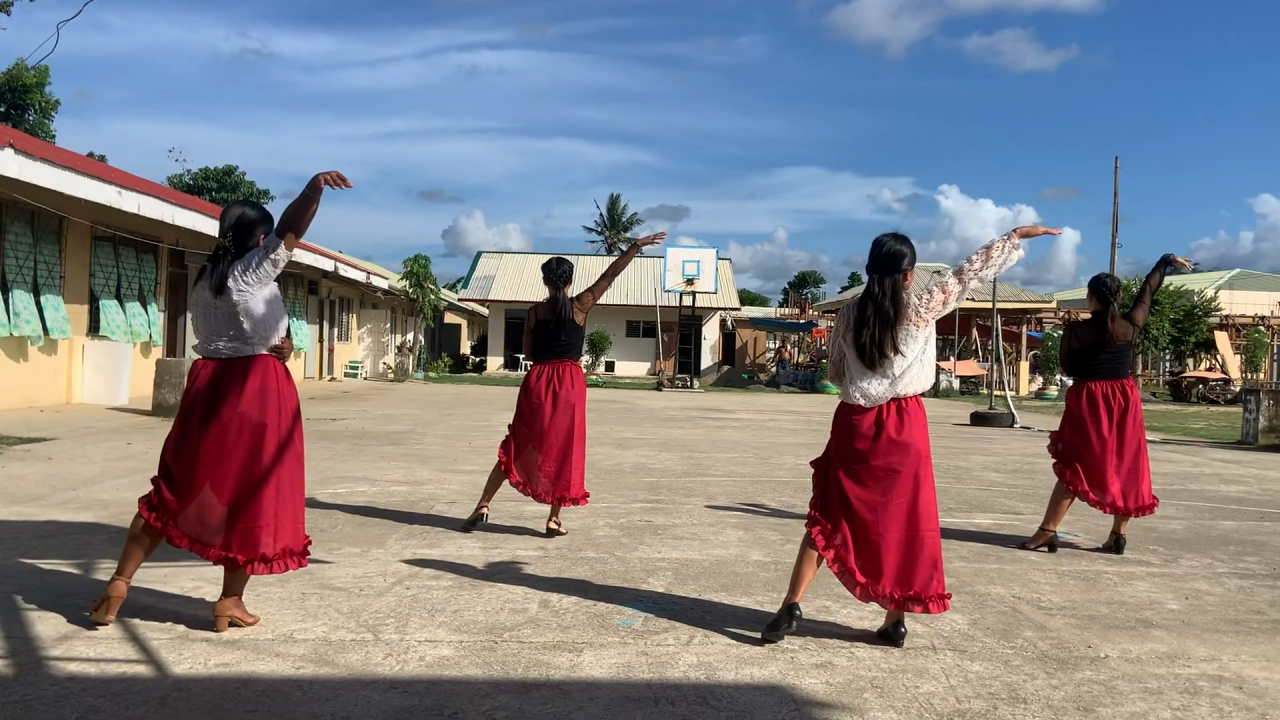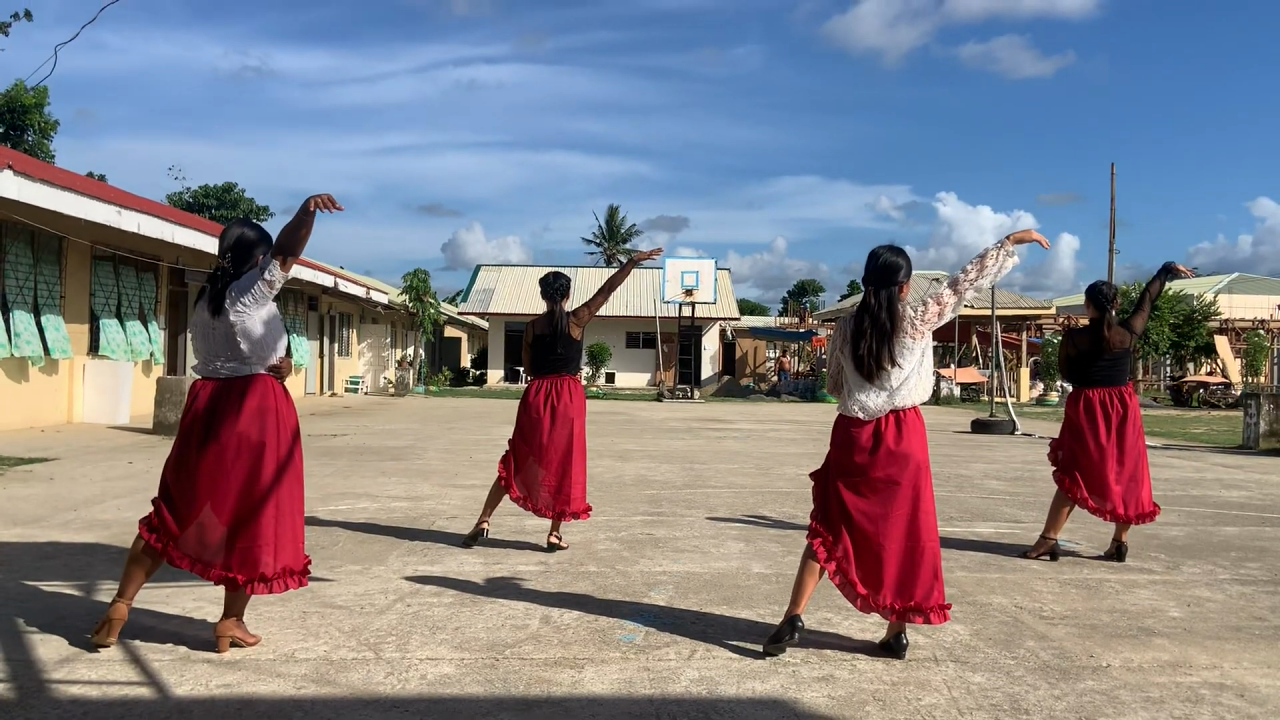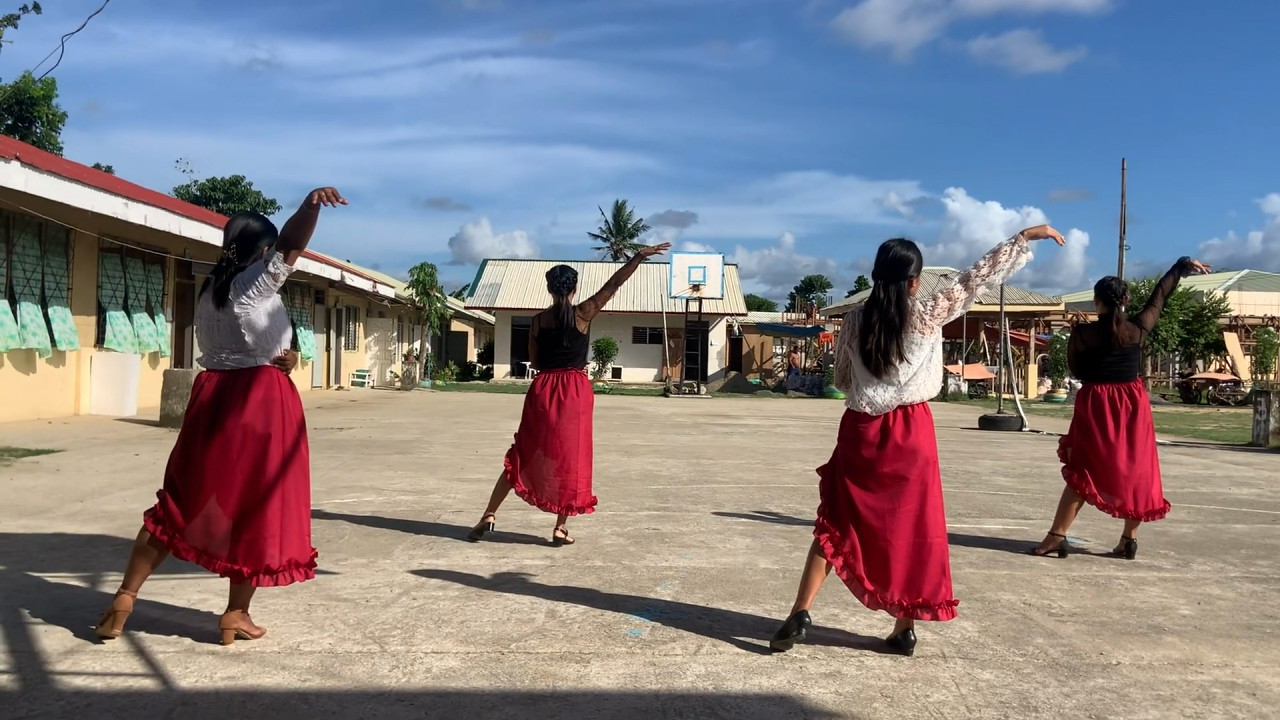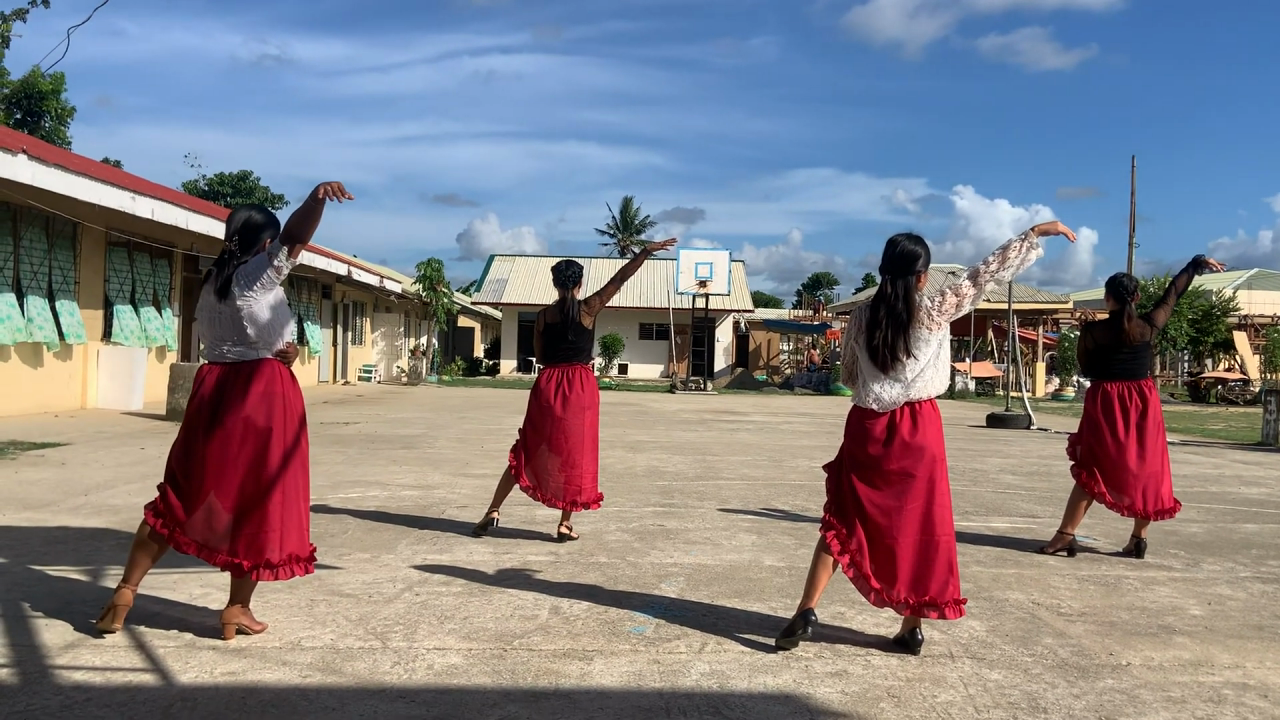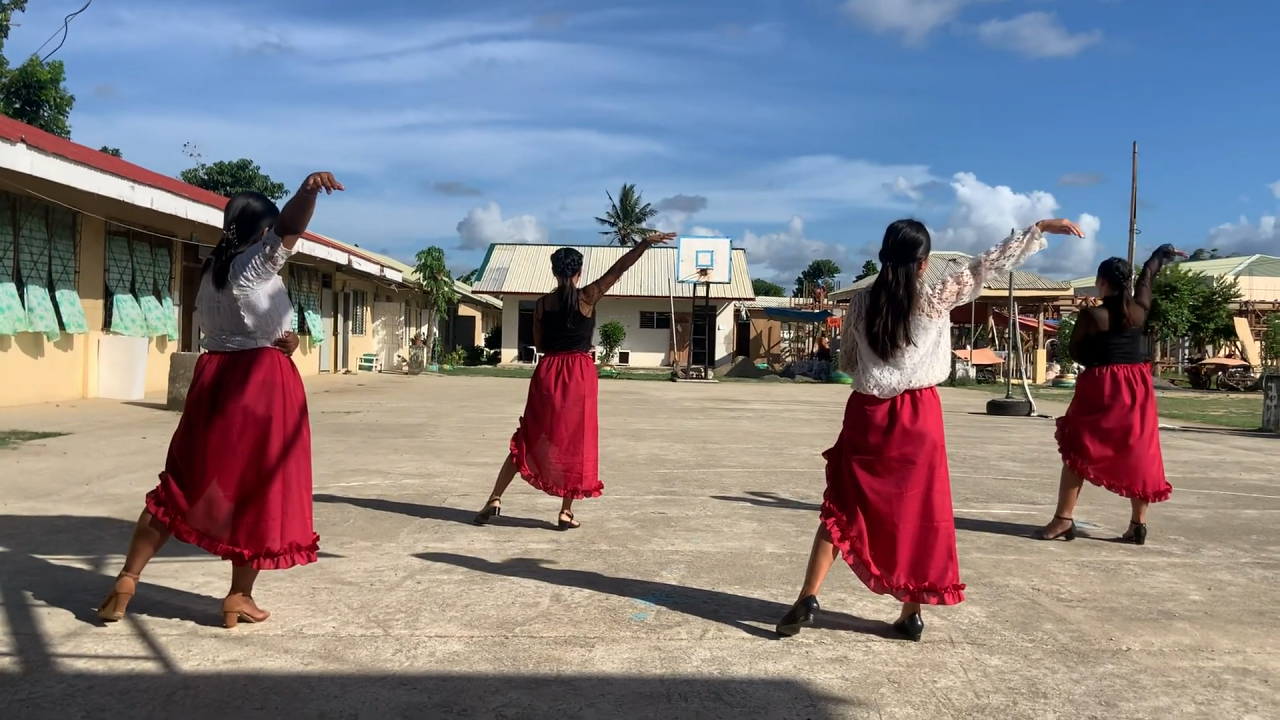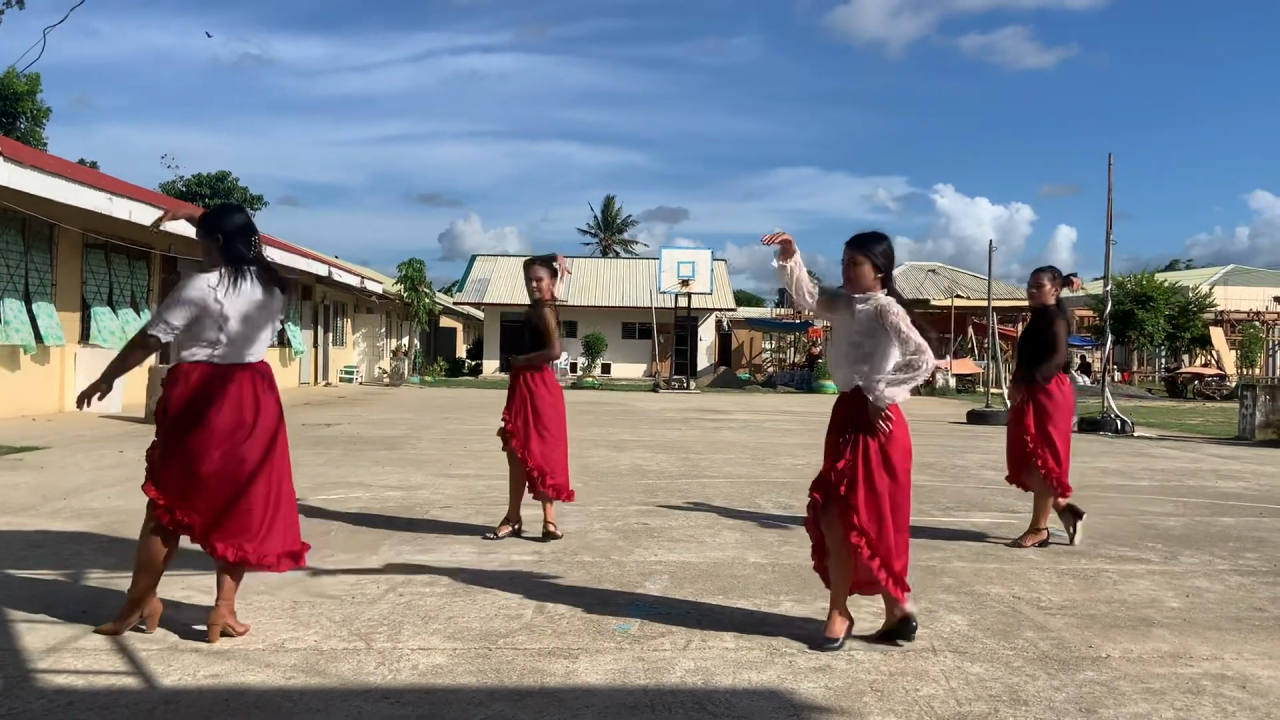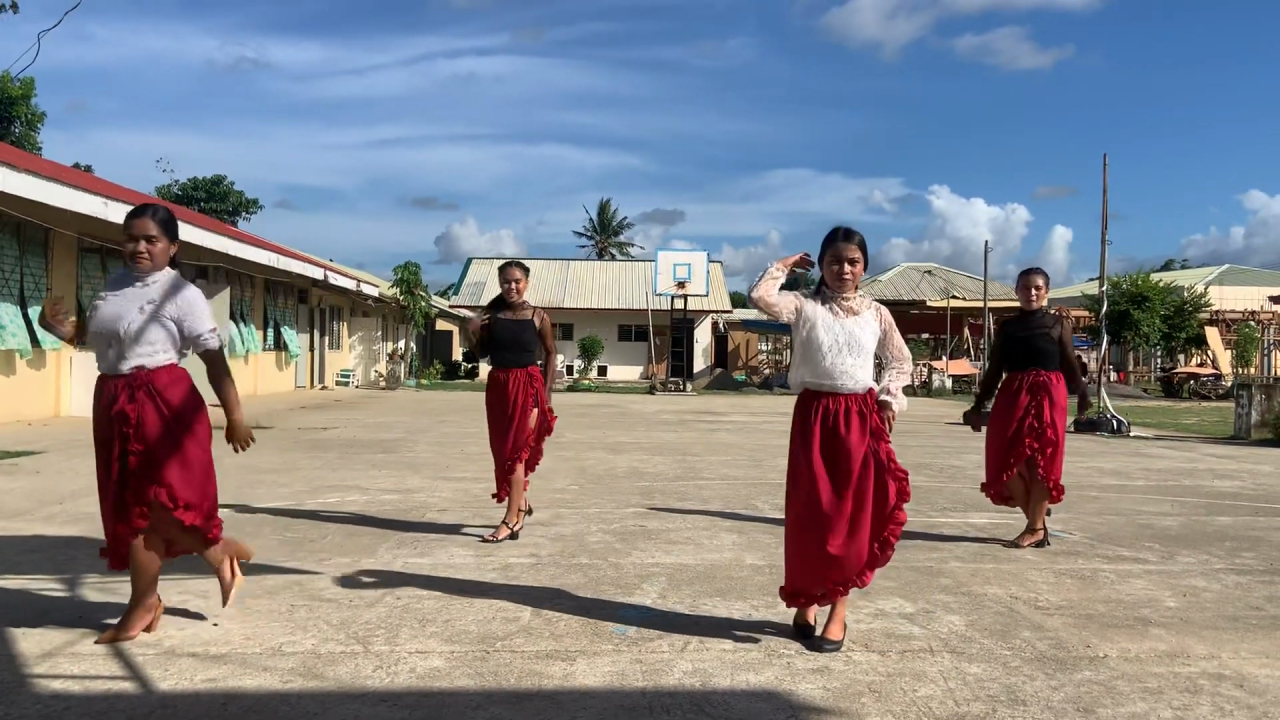
dt=0.7s
person 1, frame 1
left shoulder: (206, 279)
right shoulder: (251, 272)
right elbow: (291, 232)
left wrist: (275, 346)
right wrist: (314, 188)
left hip: (209, 386)
right hip: (254, 391)
left knee: (175, 488)
right knee: (250, 496)
left ankle: (118, 583)
right ankle: (230, 602)
person 1, frame 2
left shoulder: (207, 299)
right shoulder: (250, 292)
right elbow: (287, 254)
left wrist: (275, 365)
right wrist: (307, 210)
left hip: (210, 407)
right hip: (254, 410)
left knee: (177, 510)
right knee: (251, 517)
left ankle: (120, 605)
right ankle: (231, 622)
person 1, frame 3
left shoulder: (211, 290)
right shoulder: (256, 283)
right elbow: (291, 246)
left wrist: (279, 356)
right wrist: (311, 204)
left hip: (214, 398)
right hip: (259, 402)
left knee: (182, 502)
right knee: (256, 508)
left ankle: (125, 596)
right ankle: (236, 614)
person 1, frame 4
left shoulder: (212, 282)
right shoulder: (258, 275)
right elbow: (296, 239)
left wrist: (280, 349)
right wrist: (317, 197)
left hip: (215, 392)
right hip: (261, 396)
left knee: (183, 495)
right knee: (256, 502)
left ankle: (125, 591)
right ankle: (237, 609)
person 1, frame 5
left shoulder: (213, 271)
right shoulder: (256, 264)
right elbow: (290, 229)
left wrist: (280, 337)
right wrist: (308, 189)
left hip: (216, 381)
right hip: (262, 386)
left knee: (183, 486)
right knee: (259, 492)
left ankle: (127, 579)
right ankle: (239, 597)
person 1, frame 6
left shoulder: (200, 287)
right shoulder: (267, 278)
left elbow: (148, 341)
right elbow: (243, 241)
left wrist: (106, 379)
right wrist: (190, 215)
left hip: (198, 396)
right hip: (253, 397)
left knee: (169, 502)
right knee: (242, 504)
left ankle: (142, 601)
right ankle: (225, 607)
person 1, frame 7
left shoulder: (181, 293)
right shoulder: (114, 285)
left elbow: (214, 358)
right elbow: (92, 332)
left wrist: (234, 416)
right wrist: (58, 322)
left hip: (161, 403)
right hip: (118, 406)
left knee: (146, 507)
right knee: (138, 506)
left ankle: (144, 609)
right ankle: (221, 551)
person 2, frame 1
left shoulder: (849, 314)
right shoulder: (920, 309)
left elbow: (835, 372)
right elbow: (971, 271)
right wrist: (1017, 235)
left hip: (855, 422)
right hip: (903, 424)
left knee: (829, 517)
right knee: (903, 521)
left ankle: (791, 606)
right ankle: (894, 620)
person 2, frame 2
left shoulder: (847, 326)
right shoulder: (916, 320)
left elbow: (833, 385)
right elbow: (966, 281)
right wrist: (1012, 240)
left hip: (854, 434)
right hip: (902, 435)
left knee: (830, 529)
right knee: (902, 532)
left ankle: (793, 620)
right ankle: (896, 633)
person 2, frame 3
left shoulder: (855, 320)
right shoulder: (926, 315)
left elbow: (841, 379)
right elbow: (977, 277)
right wrist: (1026, 236)
left hip: (861, 429)
right hip: (909, 431)
left knee: (837, 524)
right knee: (910, 528)
left ankle: (800, 615)
right ankle: (904, 629)
person 2, frame 4
left shoulder: (862, 315)
right shoulder: (934, 310)
left elbow: (848, 376)
right elbow: (988, 272)
right wrist: (1036, 232)
left hip: (868, 426)
right hip: (917, 427)
left knee: (843, 521)
right knee: (918, 526)
left ankle: (806, 612)
right ankle: (911, 627)
person 2, frame 5
left shoulder: (860, 302)
right shoulder: (935, 297)
left elbow: (847, 361)
right elbow: (990, 263)
right wrist: (1041, 228)
left hip: (868, 412)
right hip: (918, 412)
left knee: (841, 507)
right knee: (917, 511)
left ankle: (808, 597)
right ankle: (911, 611)
person 2, frame 6
left shoulder: (886, 309)
right shoulder: (843, 304)
left elbow: (924, 359)
right elbow: (807, 295)
left wrist: (882, 393)
right wrist: (789, 254)
left hip: (870, 418)
right hip: (850, 414)
left knee: (839, 514)
right knee: (868, 521)
left ankle: (839, 613)
right ankle: (897, 613)
person 2, frame 7
left shoulder: (876, 312)
right shoulder: (805, 306)
left elbow: (901, 362)
right elbow: (760, 297)
left wrist: (889, 398)
right wrist: (782, 267)
left hip: (863, 418)
right hip: (817, 414)
left knee: (857, 517)
right knee: (812, 515)
left ankle: (835, 613)
right ankle: (805, 606)
person 3, frame 1
left shoulder: (535, 312)
right shoulder: (580, 306)
left elbow: (528, 353)
right elbow: (610, 275)
right wrist: (636, 246)
left hip: (538, 381)
right hip: (569, 383)
left knee: (518, 447)
right knee: (564, 451)
left ankle: (483, 506)
right ankle: (554, 520)
person 3, frame 2
left shoulder: (532, 327)
right shoulder: (576, 320)
left elbow: (528, 368)
right elbow: (607, 290)
right wrist: (633, 261)
left hip: (537, 396)
right hip: (568, 396)
left knee: (518, 461)
right knee: (564, 464)
left ankle: (483, 521)
right ankle: (555, 534)
person 3, frame 3
left shoulder: (538, 320)
right shoulder: (583, 314)
left elbow: (534, 362)
right elbow: (614, 284)
right wrist: (640, 256)
left hip: (543, 389)
right hip: (574, 391)
left knee: (524, 455)
right knee: (570, 458)
left ankle: (489, 515)
right ankle: (560, 528)
person 3, frame 4
left shoulder: (543, 315)
right shoulder: (588, 309)
left elbow: (540, 357)
right elbow: (619, 278)
right wrist: (646, 251)
left hip: (548, 385)
right hip: (580, 386)
left knee: (529, 451)
right knee: (575, 454)
left ankle: (493, 511)
right ankle: (565, 524)
person 3, frame 5
left shoulder: (542, 303)
right shoulder: (586, 298)
left elbow: (539, 344)
right elbow: (618, 269)
right wrist: (646, 242)
left hip: (547, 373)
right hip: (579, 374)
left knee: (528, 440)
right knee: (575, 442)
left ankle: (494, 500)
right ankle: (566, 512)
person 3, frame 6
left shoulder: (544, 311)
right shoulder: (538, 304)
left elbow: (555, 351)
right elbow: (531, 268)
left wrist: (520, 361)
right wrist: (555, 261)
left hip: (532, 383)
right hip: (529, 383)
left knee: (520, 452)
right knee: (534, 453)
left ankle: (514, 519)
right ankle: (548, 521)
person 3, frame 7
left shoulder: (538, 316)
right shoulder: (492, 316)
left elbow: (550, 353)
right elbow: (479, 353)
left wrist: (548, 390)
right wrist: (472, 337)
left hip: (527, 386)
right hip: (497, 386)
left knee: (517, 452)
right knee: (504, 451)
left ankle: (509, 522)
right ankle: (520, 504)
person 4, frame 1
left shoulder: (1076, 330)
right shoulder: (1130, 325)
left elbow: (1068, 367)
right elbow: (1147, 292)
right wrist: (1167, 261)
left hip: (1088, 402)
right hip: (1124, 401)
left knee: (1074, 467)
right knee: (1125, 468)
left ankle: (1048, 530)
right ankle: (1118, 535)
person 4, frame 2
left shoulder: (1074, 338)
right shoulder: (1128, 332)
left elbow: (1066, 374)
right elbow: (1146, 300)
right wrist: (1168, 269)
left hip: (1087, 410)
right hip: (1122, 408)
left knee: (1074, 476)
right knee: (1125, 474)
left ankle: (1049, 539)
right ankle: (1120, 542)
person 4, frame 3
left shoulder: (1083, 334)
right shoulder: (1138, 328)
left elbow: (1076, 370)
right elbow: (1159, 296)
right wrist: (1183, 265)
left hip: (1096, 406)
right hip: (1132, 406)
left knee: (1082, 472)
right knee: (1135, 471)
left ankle: (1058, 536)
right ankle: (1129, 539)
person 4, frame 4
left shoulder: (1092, 331)
right shoulder: (1149, 326)
left elbow: (1085, 368)
right elbow: (1172, 294)
right wrist: (1197, 263)
left hip: (1105, 404)
right hip: (1142, 403)
left knee: (1091, 471)
right knee: (1145, 469)
left ankle: (1066, 534)
right ankle: (1139, 538)
person 4, frame 5
left shoulder: (1093, 316)
right shoulder: (1140, 309)
left elbow: (1076, 351)
right elbow: (1147, 278)
right wrist: (1163, 253)
left hip: (1102, 386)
right hip: (1137, 385)
left knee: (1077, 451)
right knee: (1138, 454)
left ankle: (1062, 519)
right ankle: (1137, 524)
person 4, frame 6
left shoulder: (1054, 321)
right shoulder: (1041, 315)
left elbow: (1057, 358)
left wrist: (1027, 379)
right wrist: (1069, 280)
left hip: (1045, 393)
right hip: (1034, 393)
left knee: (1042, 461)
right knee: (1031, 462)
left ankle: (1039, 529)
right ankle: (1065, 509)
person 4, frame 7
left shoulder: (1058, 324)
right shoulder: (1007, 327)
left elbow: (1071, 365)
right elbow: (994, 369)
left wrist: (1083, 397)
right wrist: (978, 405)
left hip: (1047, 396)
right hip: (1012, 396)
left knee: (1041, 464)
right knee: (1009, 465)
left ankle: (1035, 528)
right ankle: (1037, 522)
